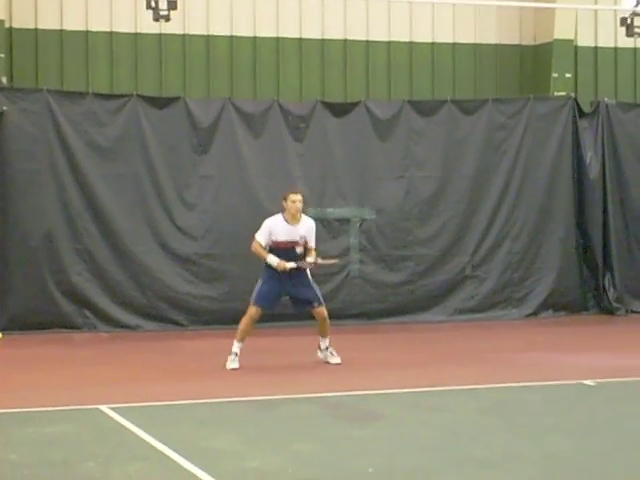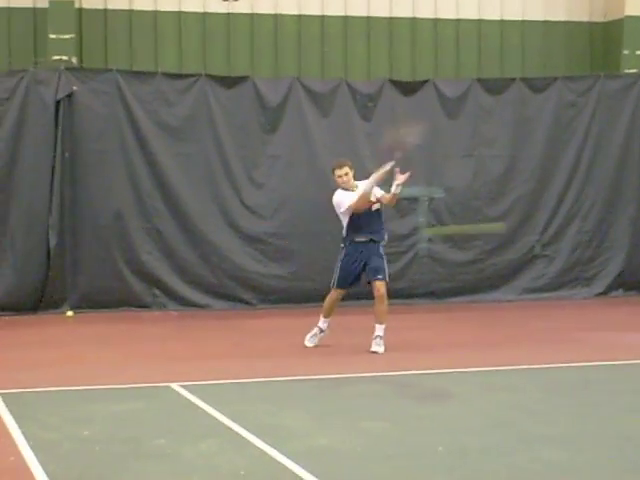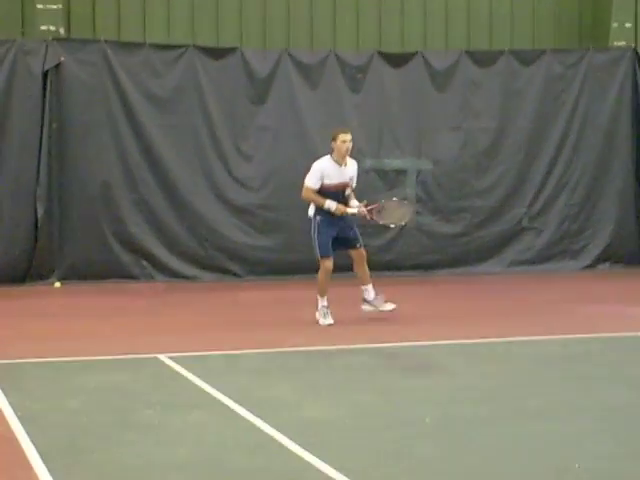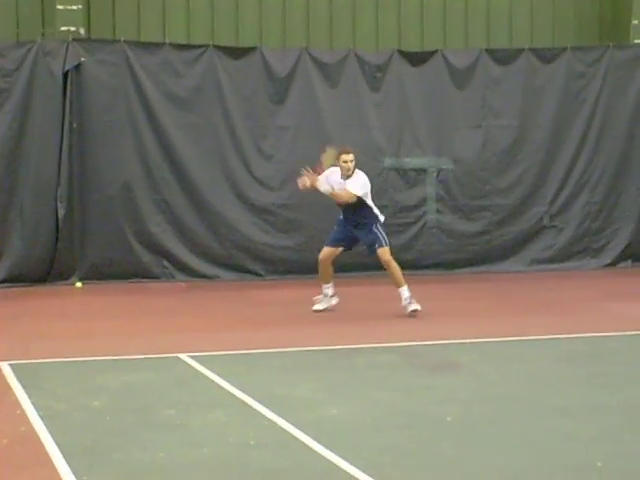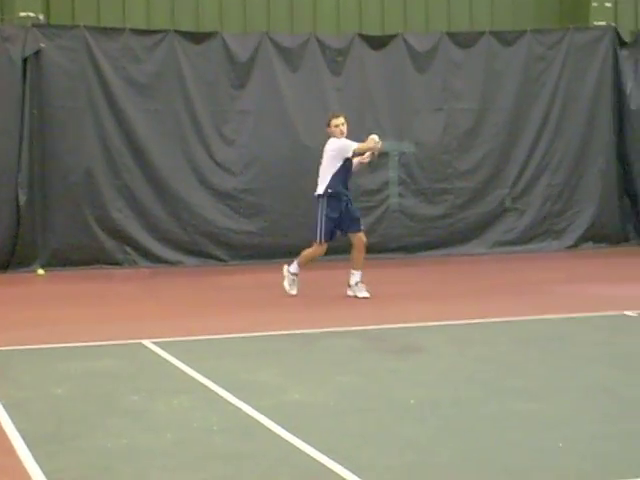
dt=1s
person 1, frame 1
left shoulder: (310, 224)
right shoulder: (272, 223)
left elbow: (311, 250)
right elbow: (255, 246)
left wrist: (310, 260)
right wrist: (273, 260)
left hip: (299, 275)
right hip: (273, 275)
left knee: (322, 314)
right knee: (252, 313)
left ankle: (325, 349)
right ankle: (235, 353)
person 1, frame 2
left shoulder: (366, 186)
right shoulder: (339, 197)
left elbow: (388, 201)
right elbow: (359, 206)
left wrist: (397, 186)
right wrist: (374, 180)
left hip: (375, 246)
right hip: (352, 248)
left knee: (380, 292)
right knee: (337, 294)
left ankle: (378, 337)
right ankle: (321, 328)
person 1, frame 3
left shoulder: (352, 165)
right shoulder: (320, 166)
right elbow: (306, 194)
left wrist: (355, 204)
right wrist: (331, 205)
left hip: (342, 217)
right hip: (322, 219)
left knee: (360, 255)
right knee: (327, 266)
left ankle: (370, 298)
right ankle: (322, 307)
person 1, frame 4
left shoulder: (361, 179)
right shoulder: (332, 172)
left elbow: (344, 199)
right elbow: (314, 182)
left wrist: (320, 184)
right wrist: (307, 181)
left hip: (369, 223)
right hip: (347, 223)
left knee: (386, 258)
right knee: (323, 257)
left ankle: (407, 299)
right ankle: (329, 295)
person 1, frame 5
left shoulder: (341, 145)
right shoulder: (336, 144)
right elbow: (370, 146)
left wrist: (360, 160)
right wrist: (374, 141)
left hip: (344, 199)
right hip: (329, 199)
left knee: (360, 241)
right knee: (320, 248)
left ankle: (355, 284)
right ankle: (292, 270)
